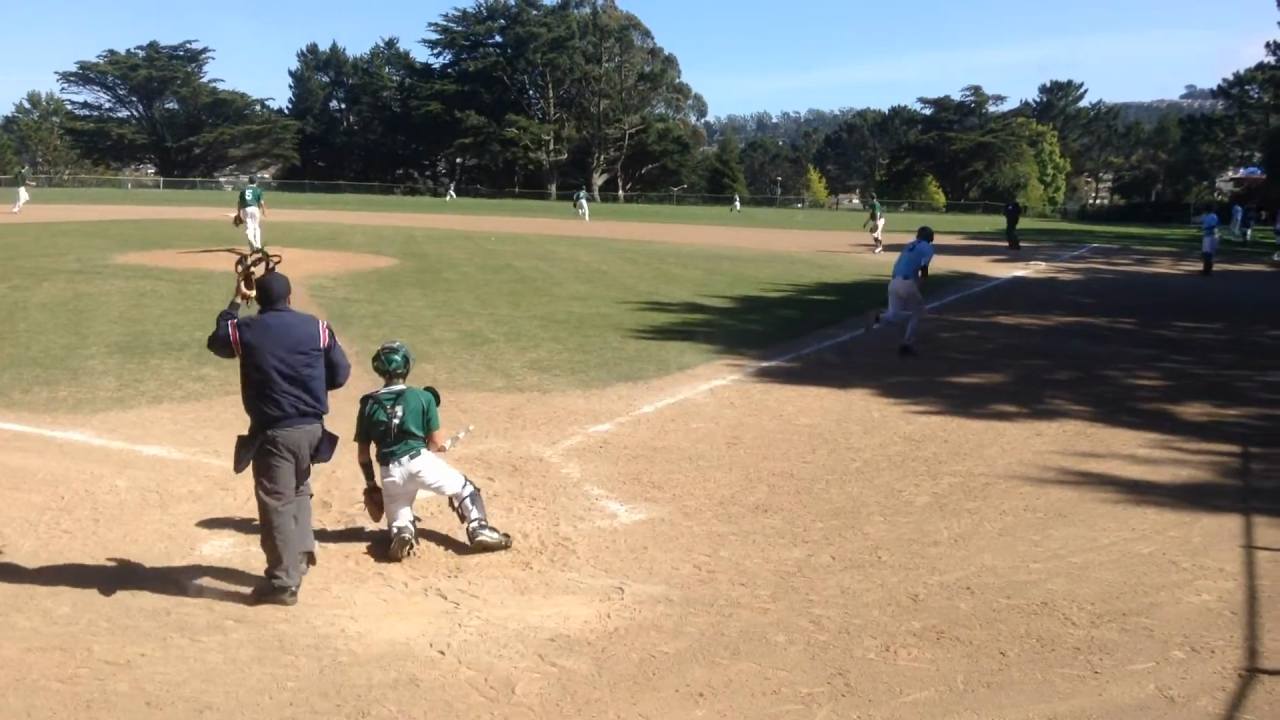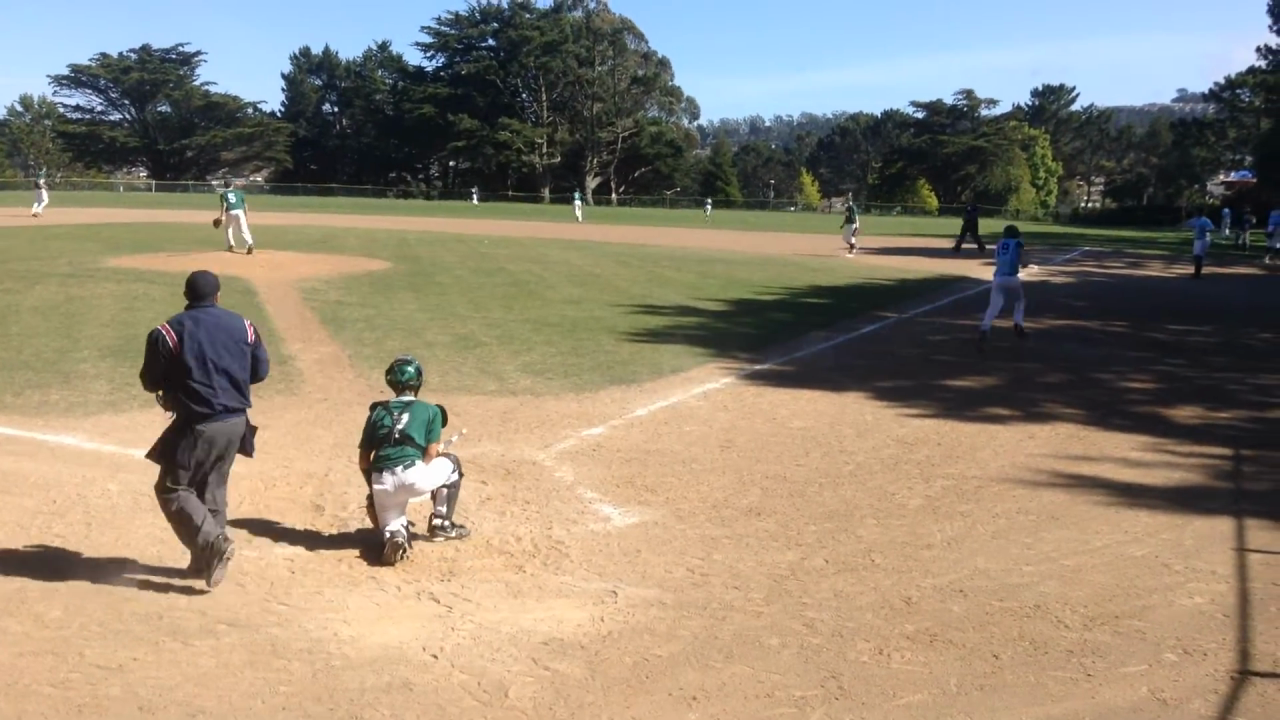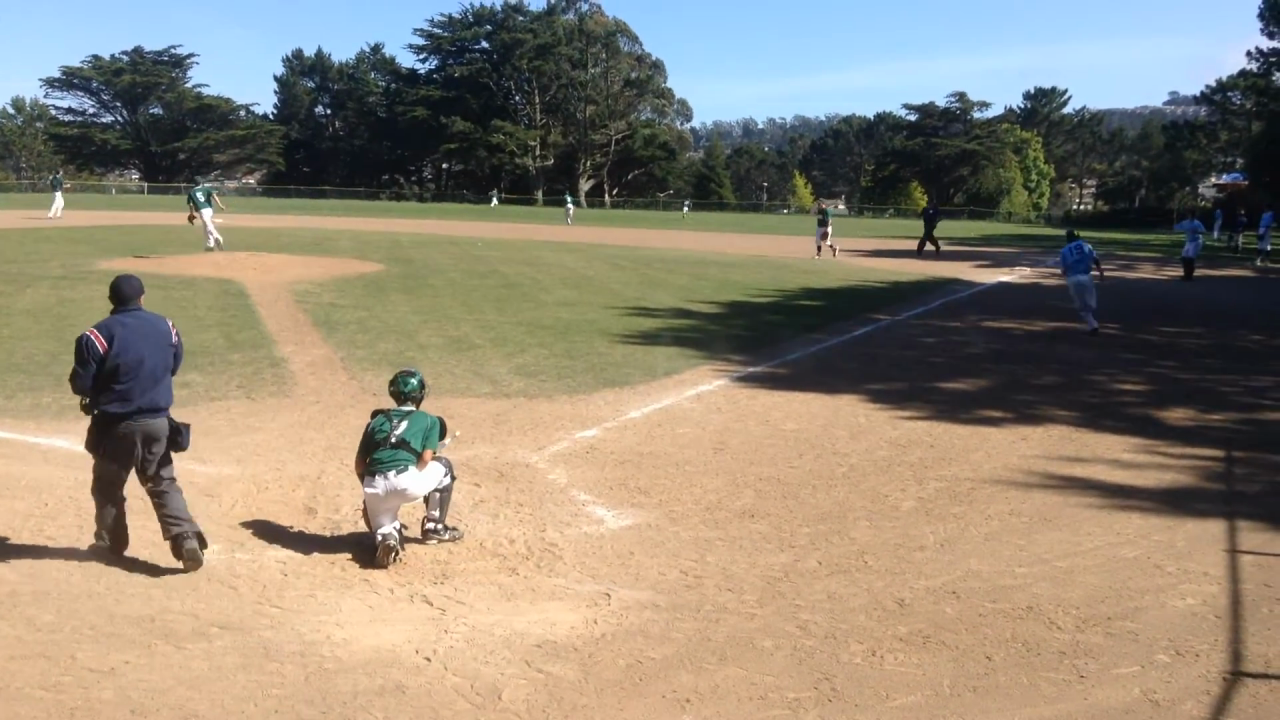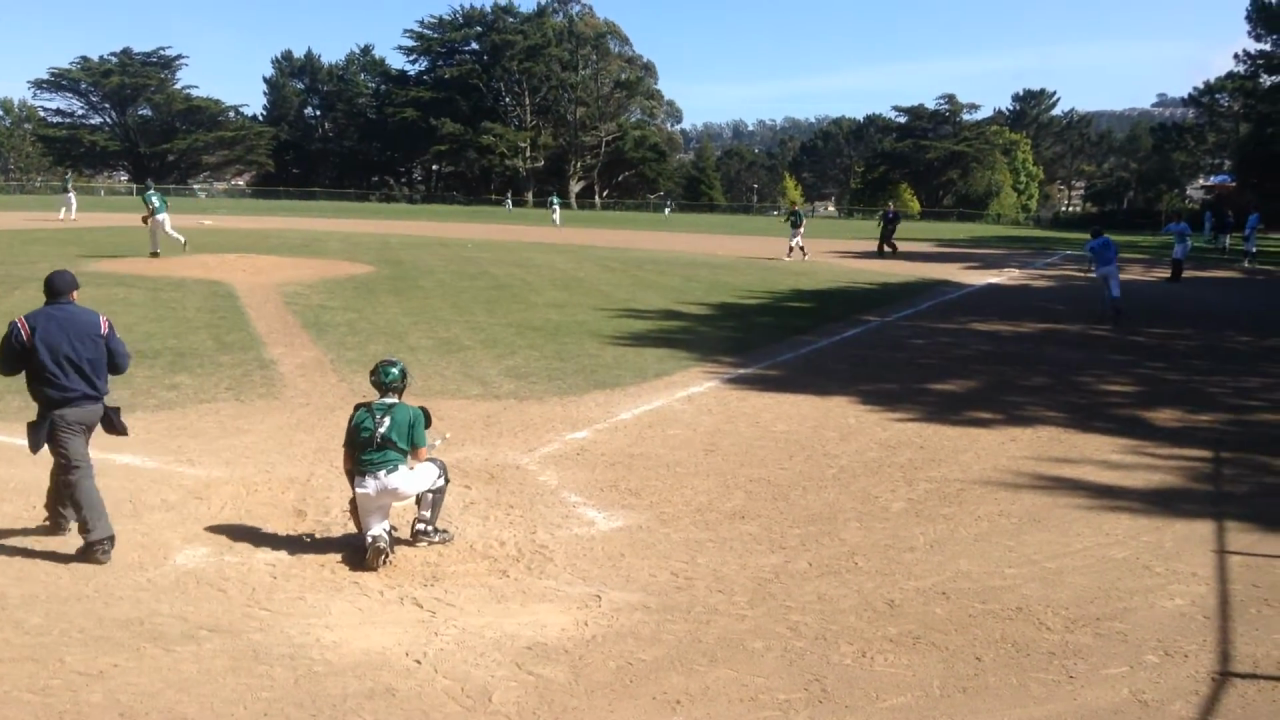
dt=0.4s
person 1, frame 1
left shoulder: (245, 331)
right shoulder: (318, 327)
left elbow: (216, 341)
right elbow: (340, 375)
left wrist: (235, 302)
left hip: (273, 433)
right hip: (311, 428)
left knee: (276, 505)
right knee: (297, 491)
left ankle: (283, 583)
right ankle: (301, 551)
person 1, frame 2
left shoulder: (169, 331)
right shoulder: (242, 326)
left elbow: (150, 381)
right elbow: (260, 371)
left wrist: (169, 389)
left hip: (197, 426)
right hip: (234, 422)
left knee: (173, 489)
right knee: (212, 492)
left ankle: (212, 544)
right ankle: (206, 560)
person 1, frame 3
left shoulder: (98, 335)
right shoulder: (166, 328)
left elbow: (81, 385)
left wrist: (94, 396)
left hip: (118, 425)
right hip: (157, 422)
left knee: (108, 486)
right knee: (163, 484)
left ankle: (110, 543)
right ankle: (186, 537)
person 1, frame 4
left shoulder: (26, 325)
right shoulder: (98, 321)
right elbow: (121, 363)
left hip: (59, 412)
right hip: (92, 407)
left knee: (76, 473)
right knee: (68, 464)
left ankle: (99, 540)
right ankle: (60, 518)
person 2, frame 1
left shoulder: (368, 404)
right shoulder: (423, 397)
left elbow: (363, 454)
right elbow: (436, 442)
left wrist: (371, 484)
left hip: (390, 472)
right hip: (419, 461)
left knee: (399, 523)
right knee: (463, 489)
left ankle: (401, 533)
right ankle: (479, 528)
person 2, frame 2
left shoulder: (377, 412)
right shoulder: (430, 410)
left elbow: (363, 460)
right elbow: (431, 454)
left wrist: (373, 491)
left hip: (382, 481)
right hip: (412, 475)
left knee: (391, 527)
right knee: (451, 463)
left ankle: (395, 536)
right ankle: (442, 525)
person 2, frame 3
left shoulder: (377, 420)
right shoulder: (430, 421)
left elbow: (359, 465)
right elbow: (425, 459)
left wrist: (371, 491)
left hip: (374, 486)
right hip: (405, 481)
left knee: (383, 529)
right knee: (443, 467)
left ankle: (386, 537)
right ankle: (435, 528)
person 2, frame 4
left shoulder: (359, 413)
right shoulder: (413, 413)
left elbow: (348, 461)
right elbow: (420, 456)
left wrist: (356, 493)
left hip: (364, 485)
right hip: (395, 481)
left knee: (374, 532)
right knee: (437, 468)
left ankle: (377, 541)
right ankle: (425, 529)
